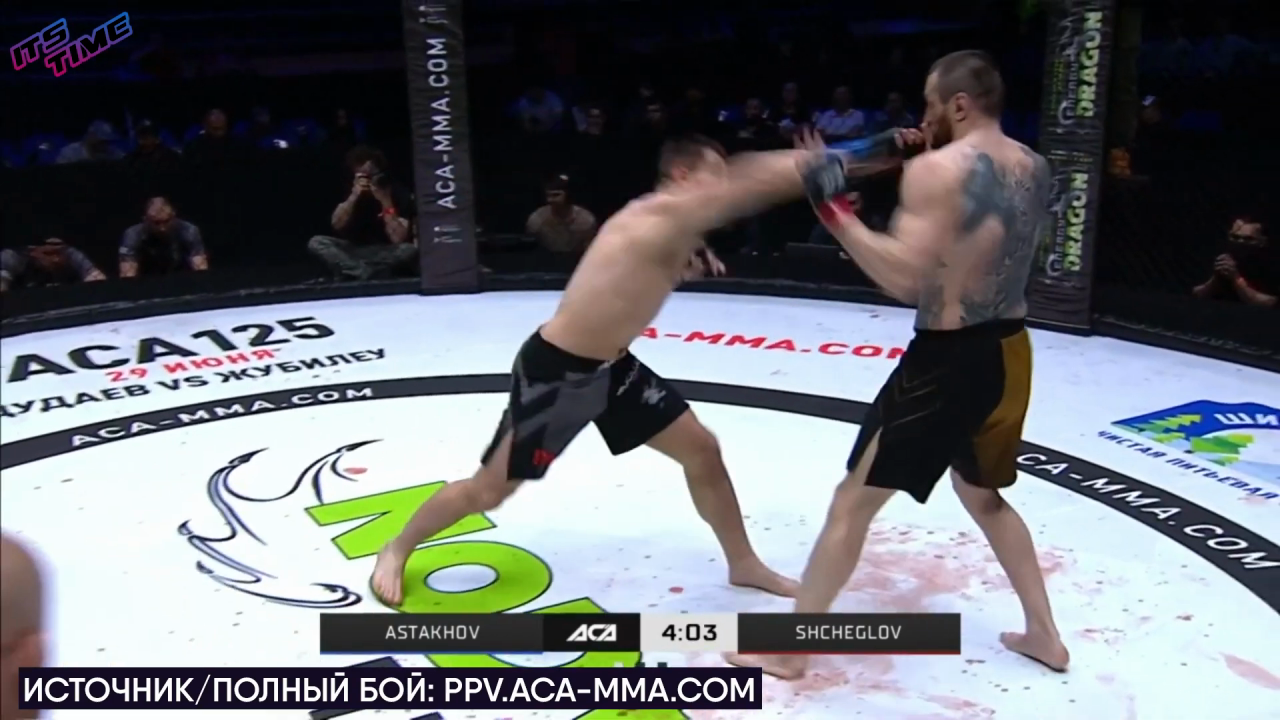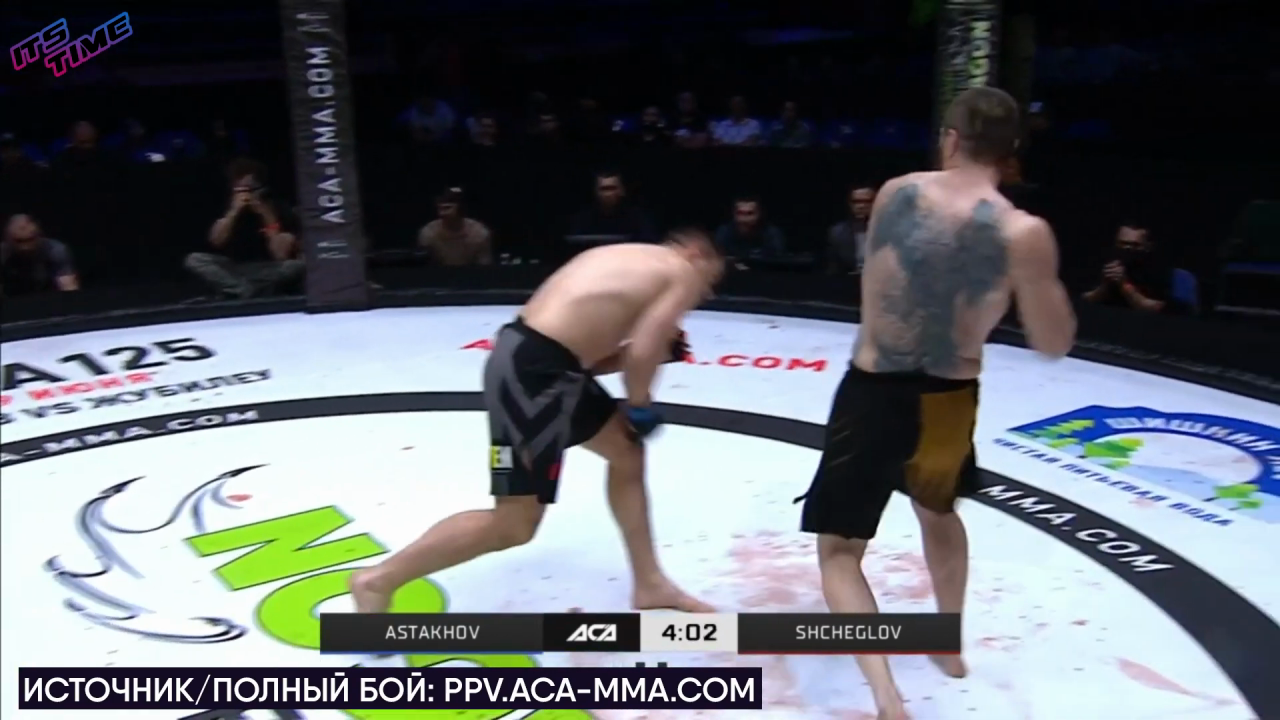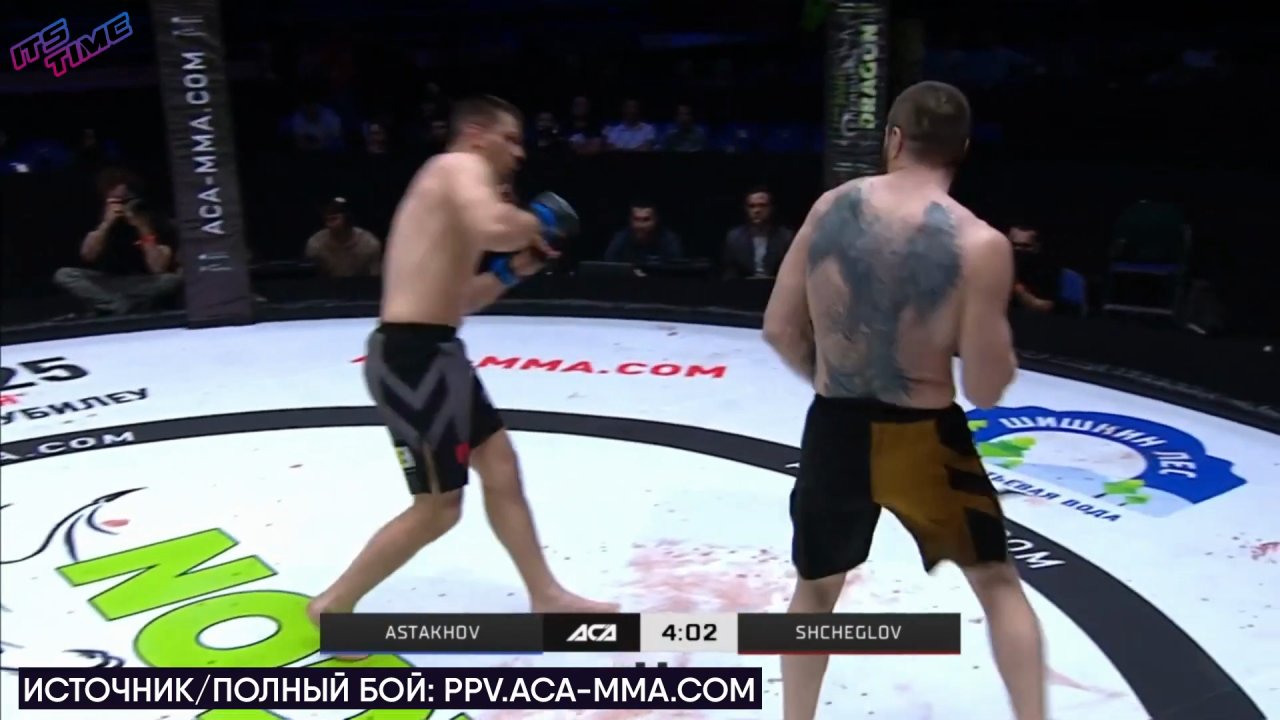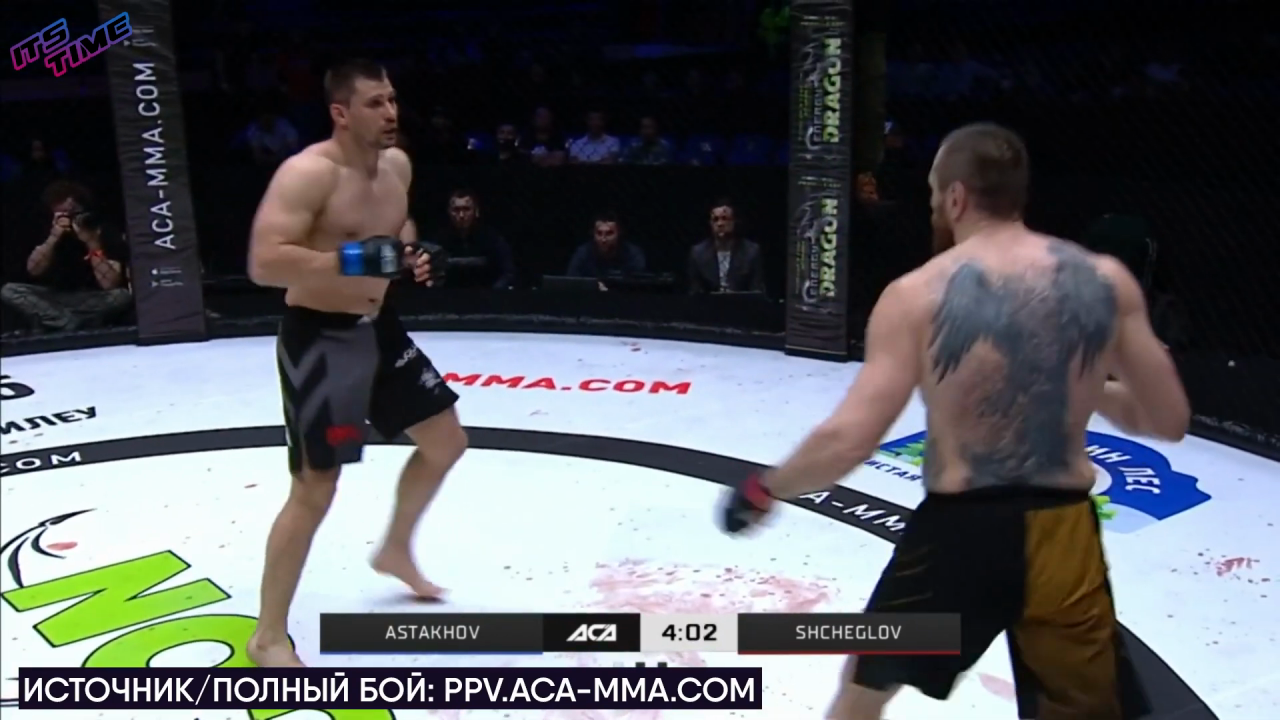
dt=0.3s
person 1, frame 1
left shoulder: (934, 169)
right shoulder: (1035, 171)
left elbow: (906, 273)
left wrist: (836, 211)
left hip: (943, 362)
right hip: (1009, 356)
left knee: (851, 503)
right knee: (979, 493)
left ankle: (783, 651)
right ankle: (1045, 634)
person 1, frame 2
left shoulder: (894, 195)
right shoulder: (1024, 234)
right elbow: (1053, 343)
left hip: (870, 402)
right hip: (949, 406)
left knee: (837, 553)
right knee: (938, 513)
right ankle: (947, 647)
person 1, frame 3
left shoulder: (830, 208)
right shoulder: (980, 245)
left elbow: (780, 330)
right elbow: (988, 385)
left hip: (836, 435)
right hip: (928, 442)
left knee: (817, 593)
right knee: (999, 586)
person 1, frame 4
left shoulder: (916, 296)
right shoulder: (1107, 281)
left elbow: (849, 438)
right elbow: (1168, 419)
left wrist: (762, 490)
left hip: (956, 534)
right hip: (1062, 536)
person 2, frame 1
left shoulder: (658, 223)
right shoulder: (668, 211)
right elbow: (737, 183)
left wrist: (682, 265)
left hip: (607, 369)
right hip: (555, 373)
left knee: (701, 449)
right knee: (489, 490)
left ankle: (745, 565)
right ankle: (398, 553)
person 2, frame 2
left shoulder: (619, 257)
right shoulder: (679, 272)
right elbow: (642, 351)
left wrist: (658, 350)
right wrist: (642, 410)
left hip: (546, 364)
right hip: (533, 371)
left knee: (628, 451)
right knee: (513, 525)
left ankle: (651, 585)
right ankle: (378, 582)
person 2, frame 3
left shoulder: (452, 186)
right shoulder: (459, 169)
right elbow: (497, 229)
left wrist: (507, 274)
right wrist: (546, 219)
left hip: (433, 352)
right hip: (413, 357)
left knee: (500, 464)
right knee: (437, 510)
left ankle: (548, 595)
right ankle: (331, 608)
person 2, frame 4
left shoulder: (396, 165)
right shoulder: (306, 173)
right elbow: (264, 263)
left wrist: (411, 254)
right wrist: (354, 259)
left hip: (377, 329)
right hip: (318, 340)
left knee: (446, 441)
right knee: (313, 494)
left ankle: (396, 550)
right ankle: (268, 638)
